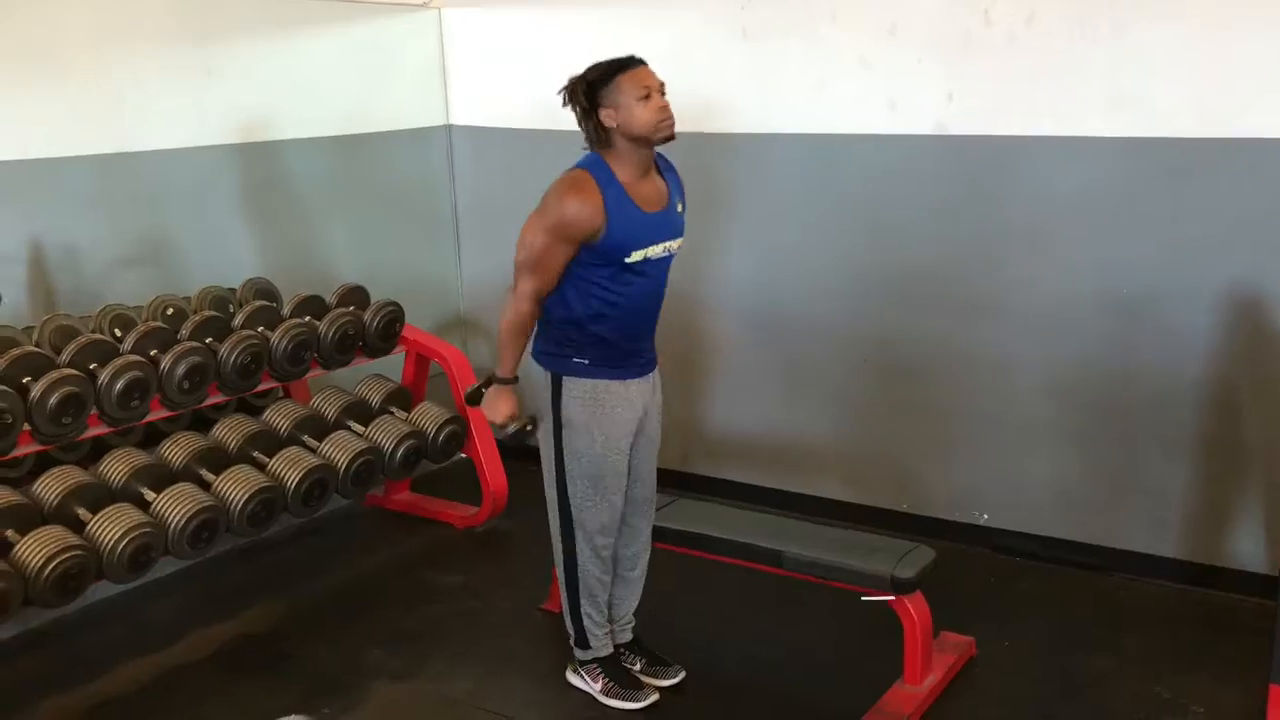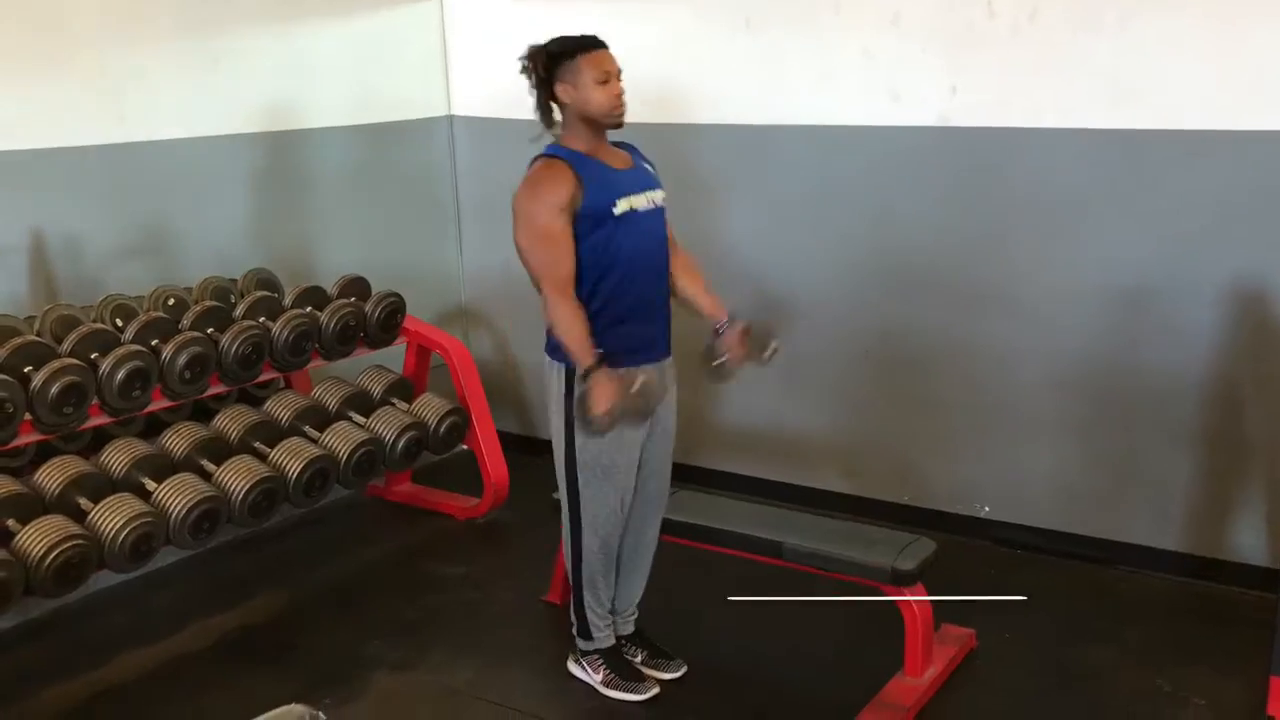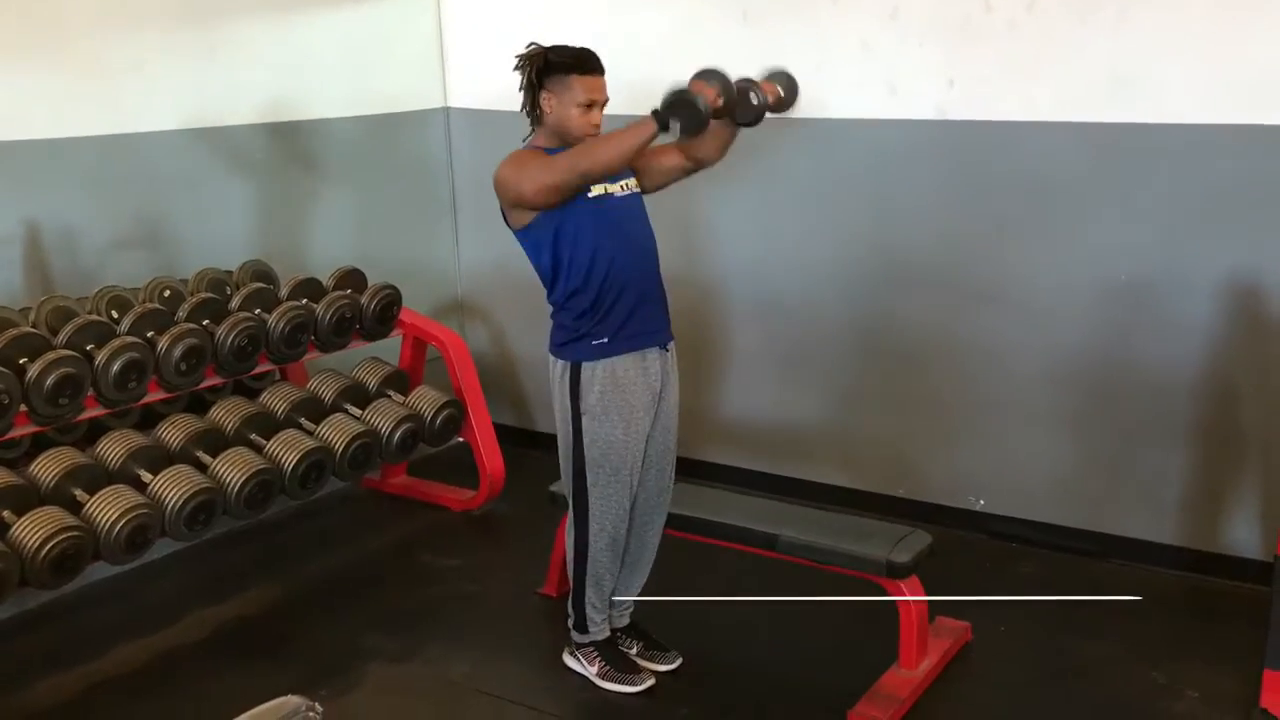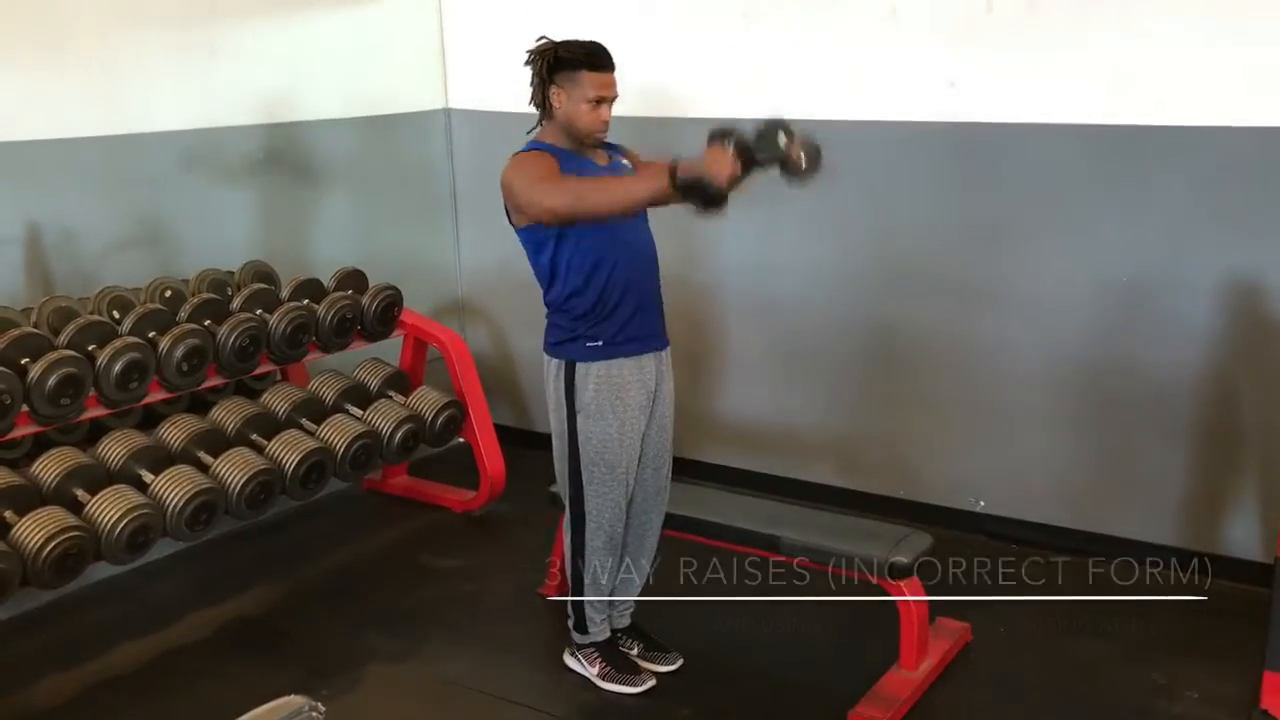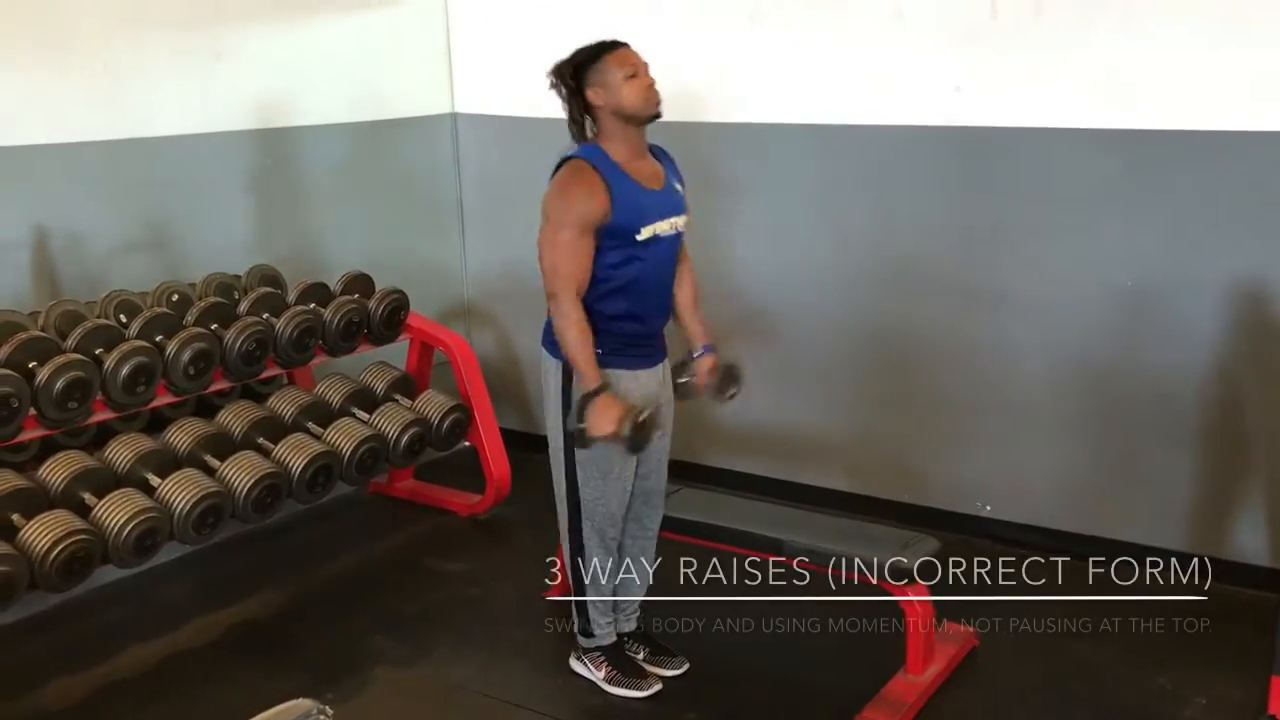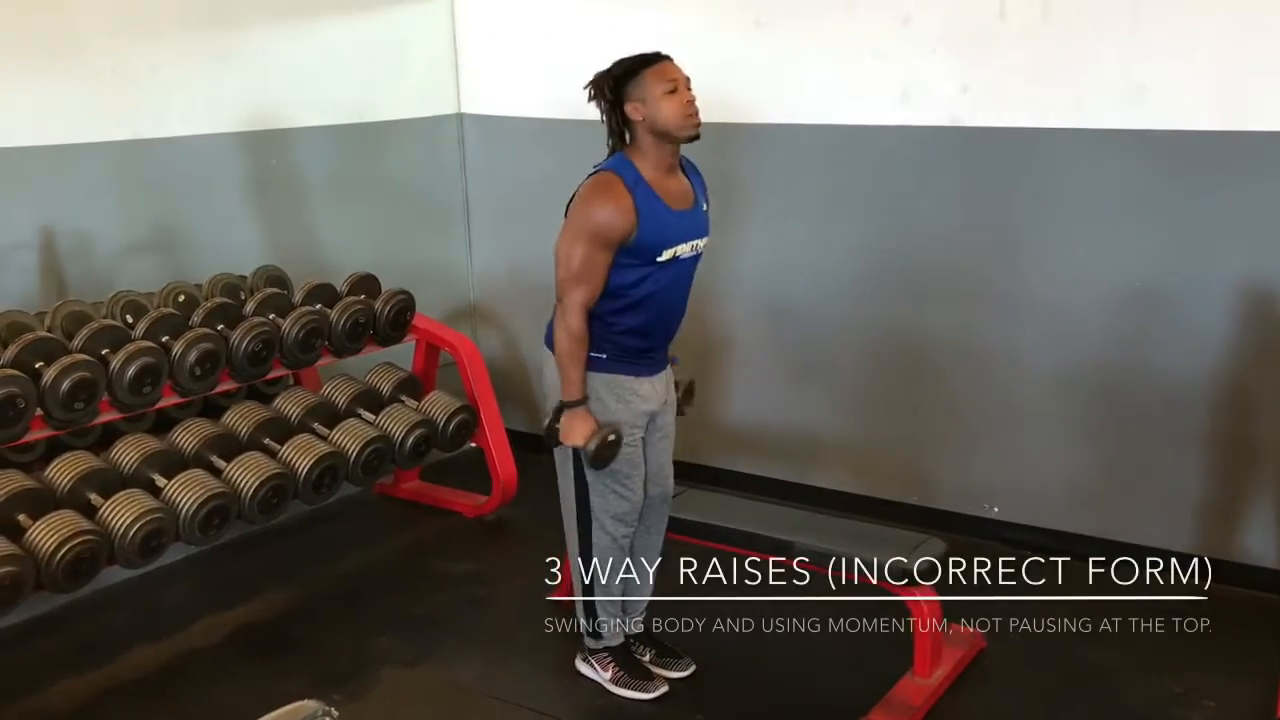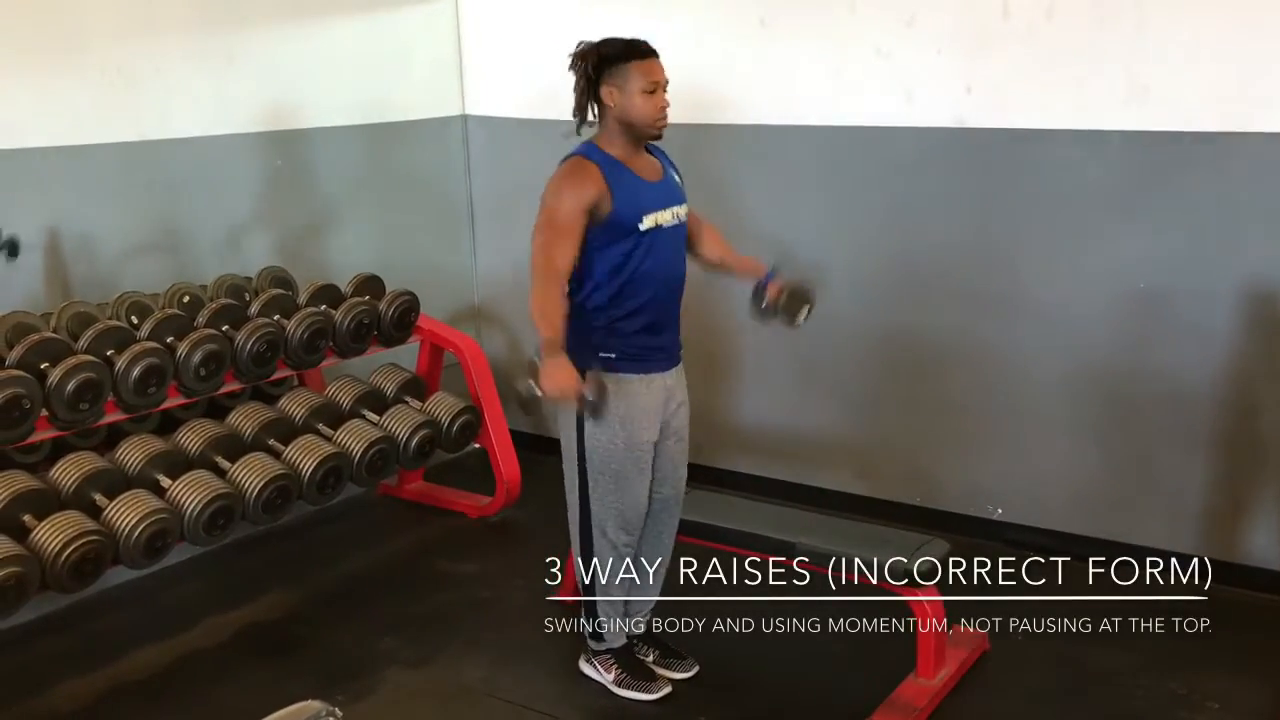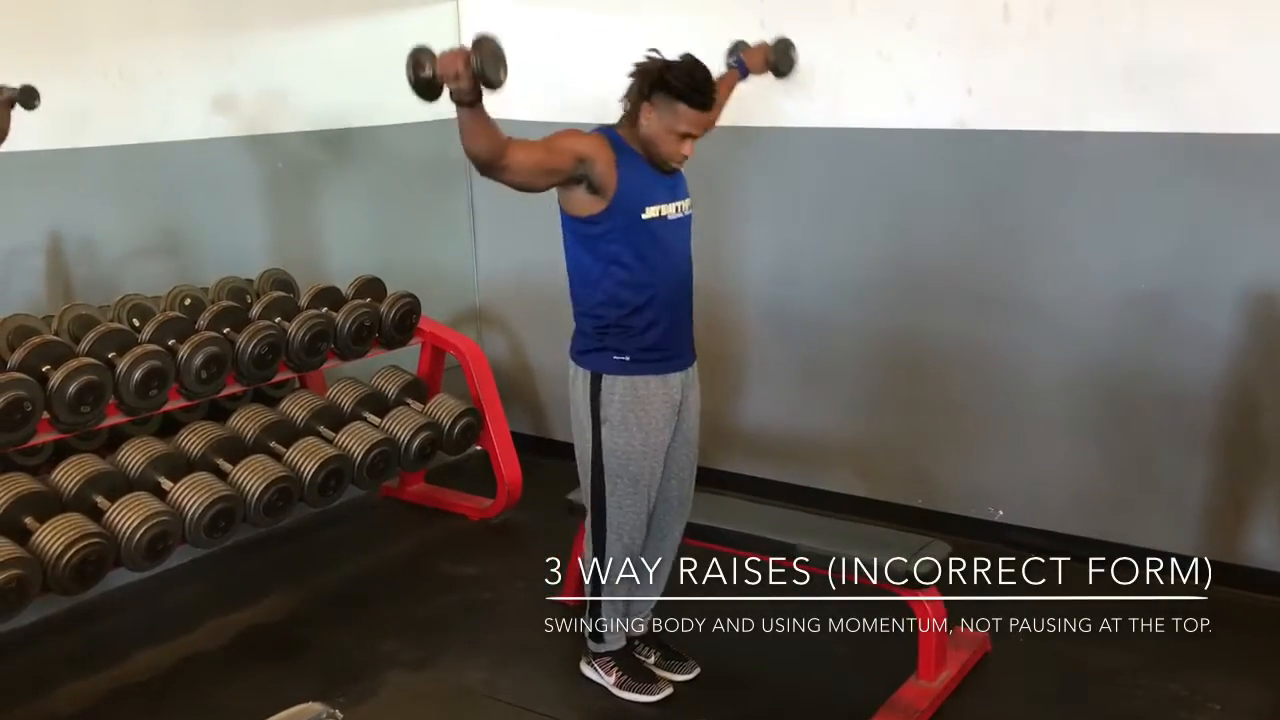
dt=0.4s
person 1, frame 1
left shoulder: (668, 180)
right shoulder: (580, 197)
right elbow: (526, 293)
right wrist: (502, 383)
left hip: (640, 374)
right hip: (581, 381)
left knee: (636, 513)
right knee: (591, 521)
left ankle: (622, 634)
right ankle: (590, 655)
person 1, frame 2
left shoulder: (636, 162)
right shoulder: (549, 180)
left elbow: (669, 255)
right elbow: (555, 288)
left wrist: (722, 320)
right wrist: (592, 371)
left hip: (655, 363)
right hip: (598, 369)
left knee: (644, 507)
right knee: (599, 514)
left ankle: (622, 627)
right ankle: (591, 646)
person 1, frame 3
left shoulder: (614, 162)
right shoulder: (522, 172)
left elbow: (696, 154)
right elbow: (576, 170)
left wrist: (734, 112)
right wrist: (664, 118)
left hip: (657, 351)
right hip: (594, 362)
left knee: (649, 500)
right knee: (601, 505)
left ankle: (617, 619)
right ankle: (586, 637)
person 1, frame 4
left shoulder: (617, 160)
right shoulder: (528, 171)
right elbow: (585, 200)
left wrist: (742, 158)
right wrist: (685, 172)
left hip: (650, 353)
right hip: (589, 364)
left knee: (647, 500)
right knee: (599, 505)
left ankle: (618, 620)
right ankle: (587, 638)
person 1, frame 5
left shoulder: (664, 165)
right shoulder: (583, 181)
right elbow: (565, 298)
left wrist: (702, 346)
right wrist: (596, 391)
left hip: (650, 365)
right hip: (591, 373)
left knee: (644, 504)
right knee: (597, 510)
left ankle: (626, 626)
right ankle: (593, 643)
person 1, frame 6
left shoulder: (692, 181)
right shoulder: (609, 197)
right elbow: (573, 309)
right wrist: (573, 405)
left hip: (653, 371)
right hip: (602, 375)
left knee: (653, 502)
right knee: (609, 511)
left ankle: (632, 627)
right ankle: (600, 646)
person 1, frame 7
left shoulder: (659, 165)
right shoulder: (581, 177)
left elbow: (698, 237)
right elbow: (548, 274)
left wrist: (761, 276)
right wrist: (552, 352)
left hip: (666, 369)
right hip: (606, 371)
left knee: (662, 506)
right knee: (612, 515)
left ankle: (636, 628)
right ankle: (604, 646)
person 1, frame 8
left shoulder: (662, 157)
right shoulder: (589, 156)
left elbow: (704, 110)
right elbow: (497, 158)
left wrist: (742, 69)
right wrist: (466, 99)
left hip: (679, 369)
right hip: (617, 376)
left knee: (670, 512)
right knee: (619, 517)
left ankle: (636, 629)
right ankle: (603, 647)
